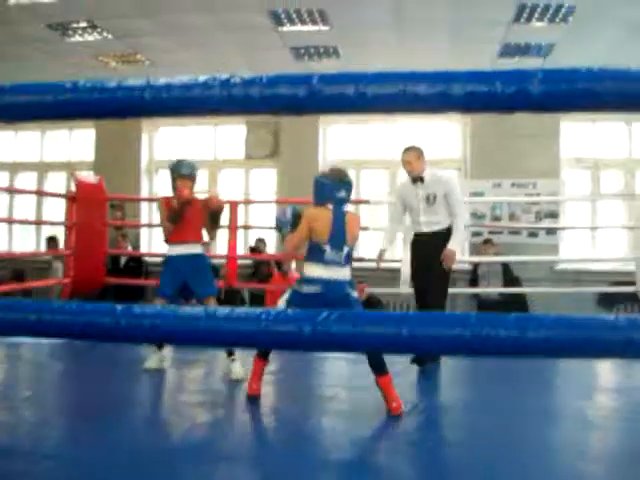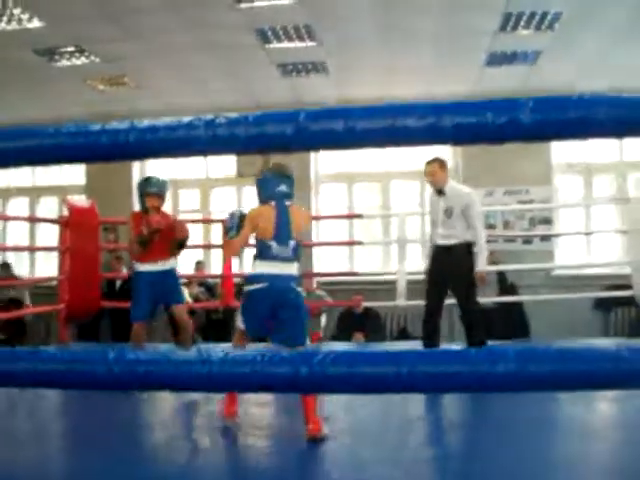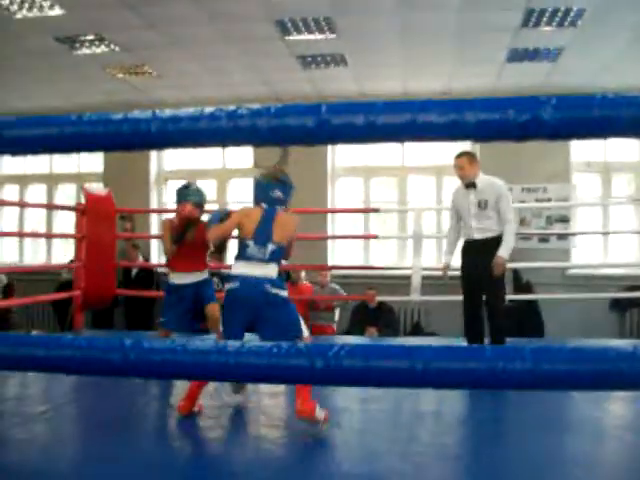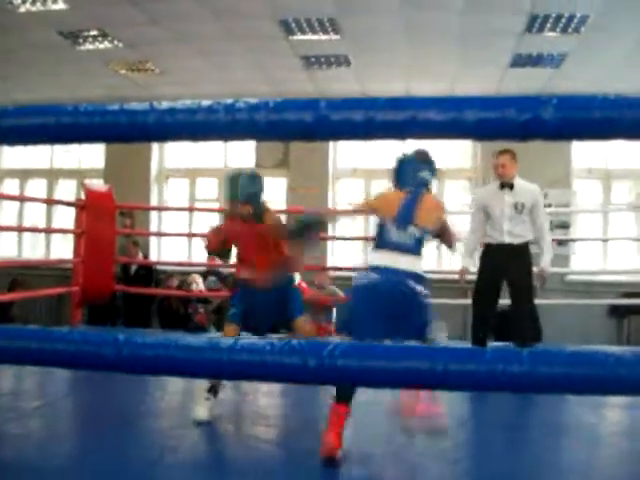
dt=0.5s
person 1, frame 1
left shoulder: (312, 214)
right shoulder: (354, 220)
left elbow: (290, 248)
left wrist: (286, 229)
left hip: (311, 287)
right hip: (342, 290)
left ankle: (255, 383)
right ankle: (392, 400)
person 1, frame 2
left shoulder: (257, 214)
right shoulder: (302, 215)
left elbow: (233, 251)
left wrist: (232, 231)
left hip: (259, 286)
right hip: (289, 288)
left knee: (241, 339)
left ankle: (230, 403)
right ankle: (313, 423)
person 1, frame 3
left shoulder: (246, 214)
right shoulder: (291, 221)
left elbow: (211, 238)
left wrist: (214, 223)
left hip: (238, 287)
right hip: (268, 288)
left ankle: (188, 402)
right ankle: (306, 404)
person 1, frame 4
left shoulder: (388, 197)
right shoulder: (435, 206)
left elbow: (355, 209)
right elbow: (451, 242)
left hip: (373, 280)
right hip: (409, 284)
left ankle: (332, 438)
person 2, frame 1
left shoulder: (443, 181)
right shoulder: (403, 188)
left elbow: (459, 214)
right elbow: (396, 219)
left wrist: (453, 246)
right wrist: (385, 247)
left hip: (440, 240)
right hip: (420, 242)
left knee: (436, 297)
right knee: (422, 296)
person 2, frame 2
left shoulder: (465, 195)
right shoulder: (433, 197)
left elbow: (478, 230)
left wrist: (480, 265)
right wrist: (429, 261)
left hip: (460, 254)
right hip: (439, 254)
left knee: (468, 306)
right knee: (432, 308)
left ankle: (477, 349)
right ankle: (430, 351)
person 2, frame 3
left shoulder: (497, 186)
right shoulder: (457, 194)
left elbow: (509, 222)
right elbow: (454, 227)
left wrist: (503, 253)
right wrist: (447, 258)
left hip: (493, 247)
right hip: (470, 249)
left knee: (495, 302)
right knee: (471, 303)
left ankle: (497, 346)
right ankle: (475, 347)
person 2, frame 4
left shoulder: (532, 192)
right shoulder: (484, 194)
left elbow: (542, 227)
right elbow: (475, 229)
left wrist: (544, 261)
right wrist: (466, 261)
left hip: (519, 254)
right hip: (492, 253)
left knee: (524, 308)
right knee: (482, 305)
left ankle: (527, 348)
right ankle: (478, 347)
person 3, frame 1
left shoulder: (199, 205)
right shoulder: (166, 203)
left elbow: (211, 234)
right elbow: (168, 232)
left wrist: (216, 214)
right wrist: (177, 207)
left hip: (197, 258)
right hip: (174, 259)
left knee: (211, 308)
right knee: (161, 306)
left ankle: (232, 358)
right ankle: (159, 353)
person 3, frame 2
left shoulder: (170, 221)
right shoulder: (134, 219)
left elbow: (176, 251)
right elbow: (134, 253)
left wrist: (180, 241)
right wrist: (146, 236)
left hip: (166, 273)
right hip: (143, 275)
left knee: (183, 318)
right knee: (139, 326)
person 3, frame 3
left shoulder: (205, 226)
right shoulder: (169, 225)
right elbow: (169, 254)
right wrist: (180, 228)
left hip: (201, 282)
right hip: (177, 286)
left knee: (213, 315)
right knee: (165, 335)
person 3, frame 4
left shoulder: (272, 220)
right shoulder: (231, 219)
left elbow: (294, 259)
right elbow: (221, 252)
left wrist: (272, 277)
right wrist: (215, 248)
left hip: (279, 281)
right hip: (248, 284)
left knee: (308, 332)
right knee: (229, 338)
right ankle: (211, 396)
